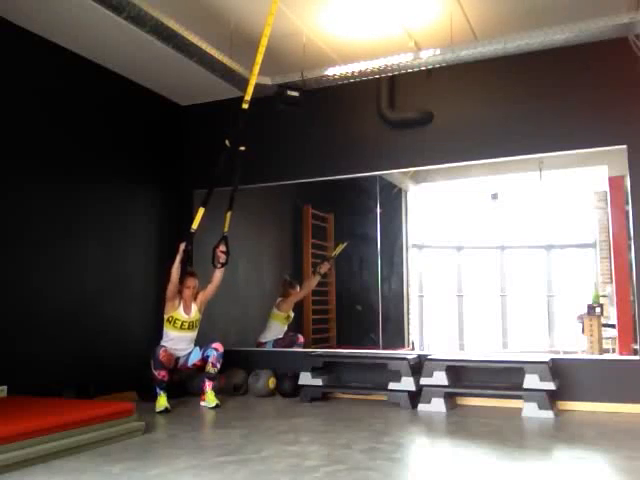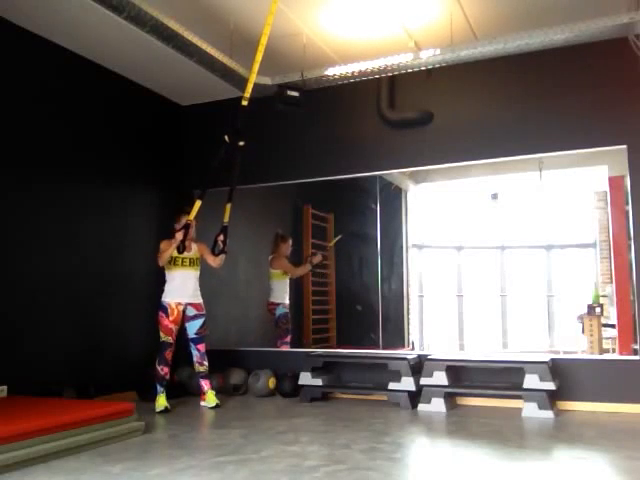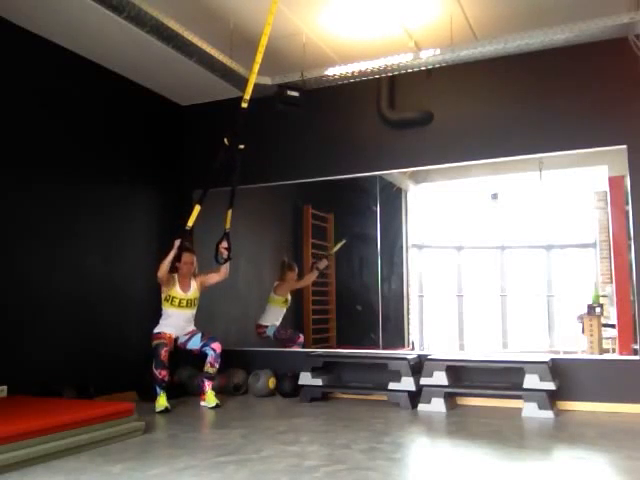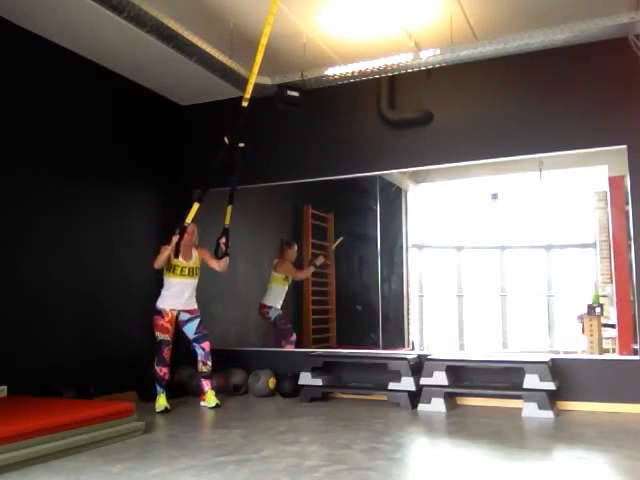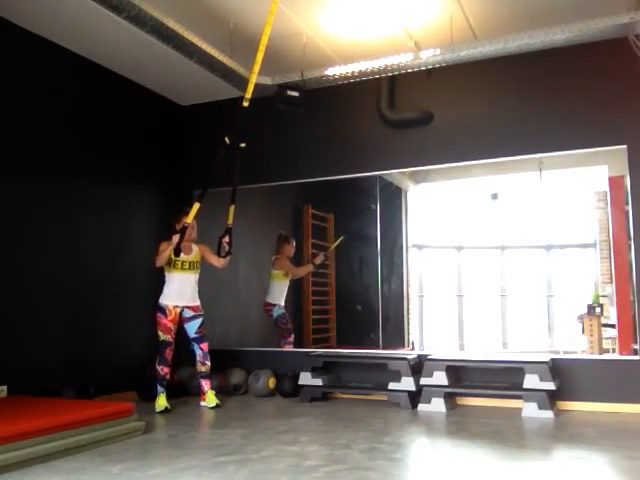
dt=1s
person 1, frame 1
left shoulder: (199, 302)
right shoulder: (173, 302)
left elbow: (215, 283)
right elbow: (173, 281)
left wrist: (221, 260)
right wrist: (180, 255)
left hip: (188, 355)
right hip: (168, 355)
left knee: (217, 348)
right knee: (160, 353)
left ankle: (207, 394)
right ankle: (161, 396)
person 1, frame 2
left shoulder: (199, 247)
right shoulder: (167, 244)
left elbow: (216, 263)
right elbow: (161, 261)
left wrist: (222, 247)
right wrist: (176, 242)
left hip: (194, 303)
right hip: (171, 303)
left knee: (199, 346)
right knee: (167, 347)
left ankle: (206, 393)
right ankle: (161, 396)
person 1, frame 3
left shoulder: (199, 281)
right shoulder: (169, 281)
left elbow: (222, 275)
right elbow: (160, 275)
left wrist: (224, 255)
right wrist: (173, 251)
left hip: (187, 332)
right hip: (165, 331)
left knee: (215, 346)
right knee: (161, 352)
left ankle: (207, 393)
right ankle: (161, 396)
person 1, frame 4
left shoulder: (200, 253)
right shoulder: (169, 251)
left elbow: (221, 267)
right elbow: (157, 265)
left wrist: (224, 250)
right wrist: (172, 246)
left hip: (189, 309)
right hip: (165, 309)
left knee: (203, 345)
right knee: (164, 348)
left ankle: (206, 393)
right ankle: (161, 396)
person 1, frame 5
left shoulder: (200, 249)
right shoulder: (167, 245)
left elbow: (221, 263)
right elbow: (158, 262)
left wrist: (226, 248)
right wrist: (173, 245)
left hip: (192, 305)
right hip: (169, 305)
left knee: (201, 346)
right knee: (166, 347)
left ankle: (207, 393)
right ankle: (161, 395)
